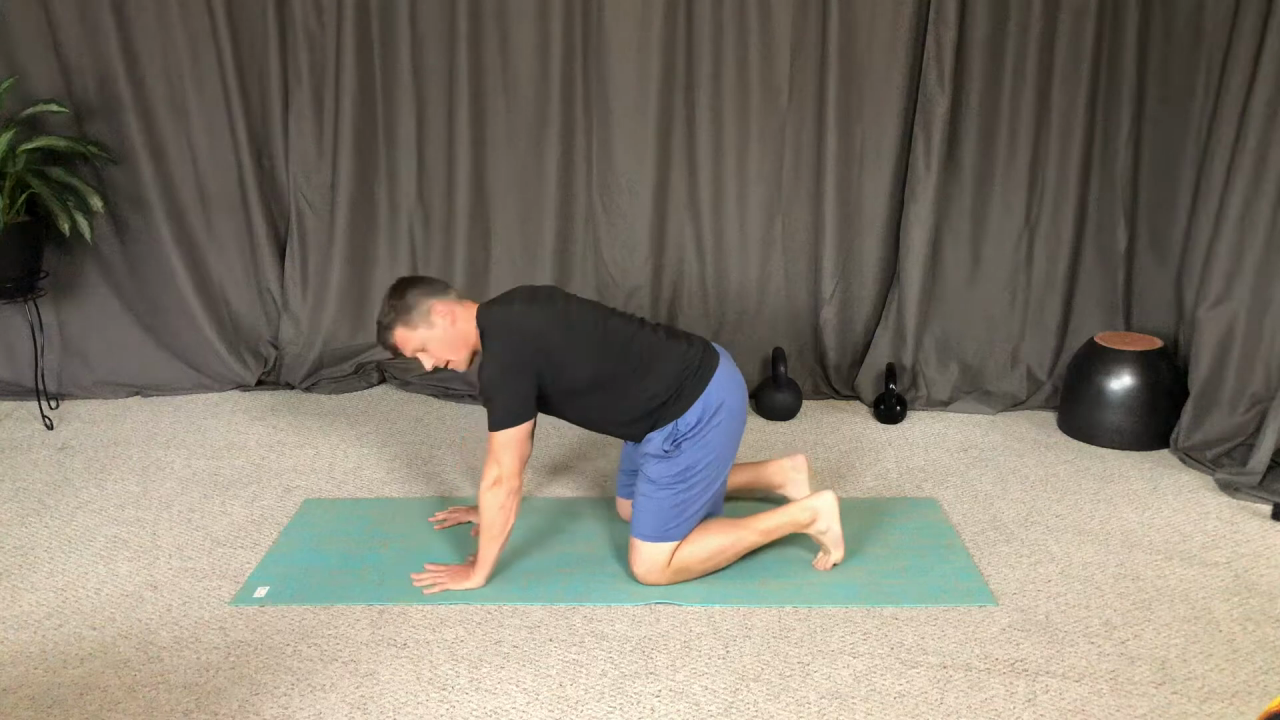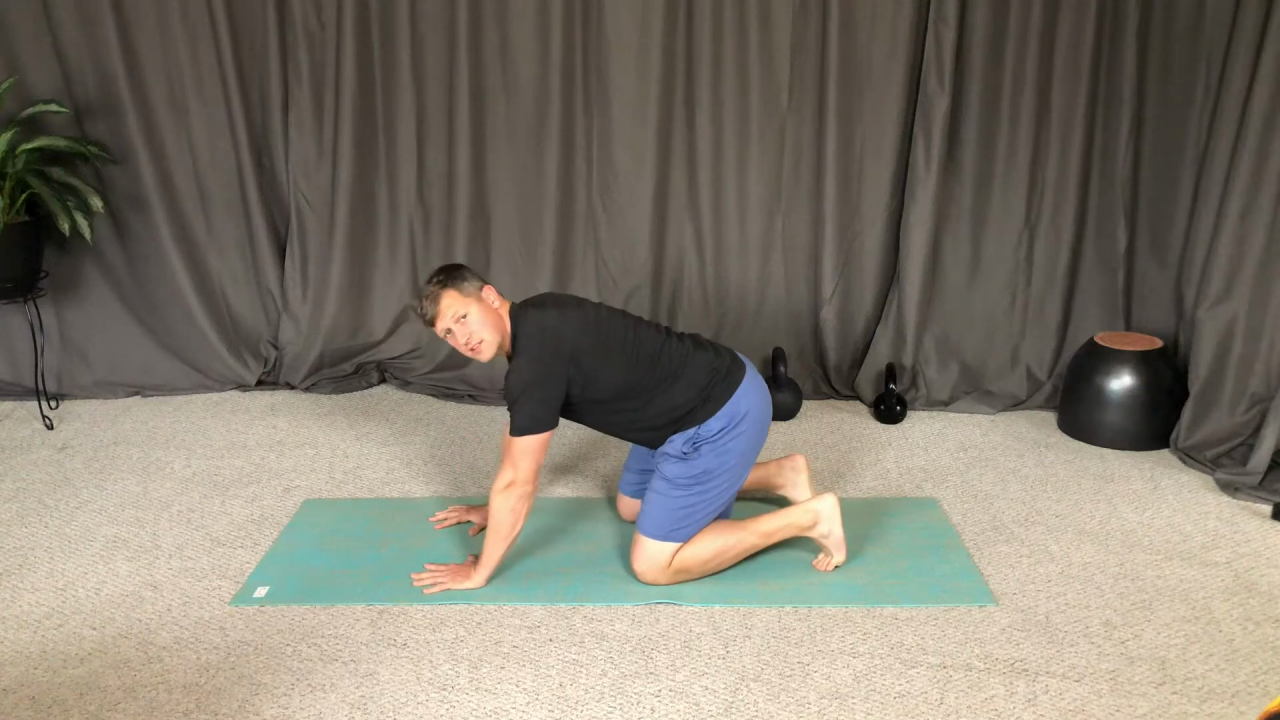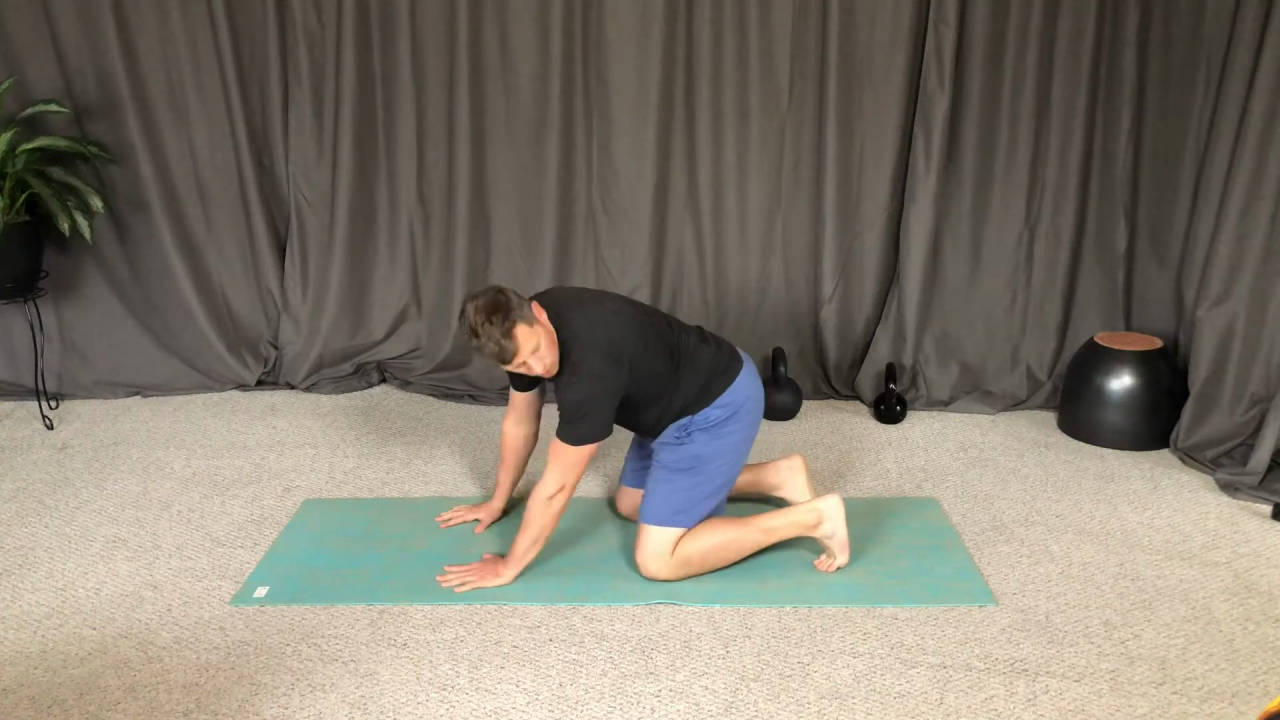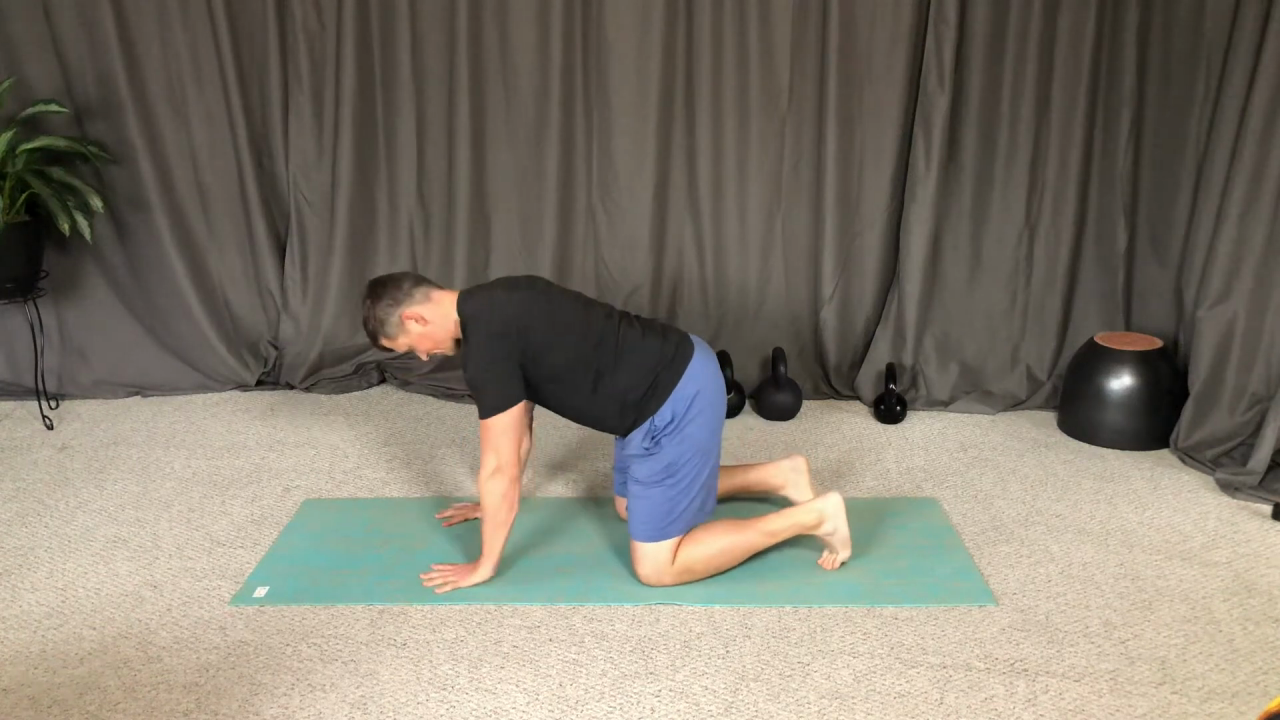
dt=1s
person 1, frame 1
left shoulder: (504, 353)
right shoulder: (508, 319)
left elbow: (504, 478)
right elbow: (519, 433)
left wrist: (478, 572)
right wrist: (492, 511)
left hip: (699, 407)
right hip: (698, 380)
left knee: (652, 564)
right knee: (631, 507)
left ankle: (806, 514)
right ankle: (779, 474)
person 1, frame 2
left shoulder: (536, 356)
right shoulder: (532, 323)
left elbow: (518, 481)
right elbow: (521, 431)
left wrist: (479, 572)
right wrist: (493, 508)
left hip: (722, 415)
right hip: (714, 391)
left knee: (653, 564)
right knee: (631, 507)
left ankle: (809, 516)
right ankle: (781, 475)
person 1, frame 3
left shoulder: (591, 366)
right shoulder: (524, 336)
left elbow: (557, 486)
right elbow: (519, 420)
left wrist: (507, 567)
right wrist: (497, 502)
left hip: (720, 403)
right hip: (684, 394)
left knee: (657, 559)
right knee: (630, 505)
left ankle: (814, 517)
right ankle: (779, 475)
person 1, frame 4
left shoulder: (486, 340)
right shoulder: (491, 307)
left elbow: (498, 466)
right elbow: (517, 426)
left wrist: (483, 566)
right wrist: (496, 503)
left hip: (676, 400)
right hip: (678, 373)
left knee: (656, 566)
right knee: (630, 507)
left ankle: (813, 516)
right ankle: (779, 477)
